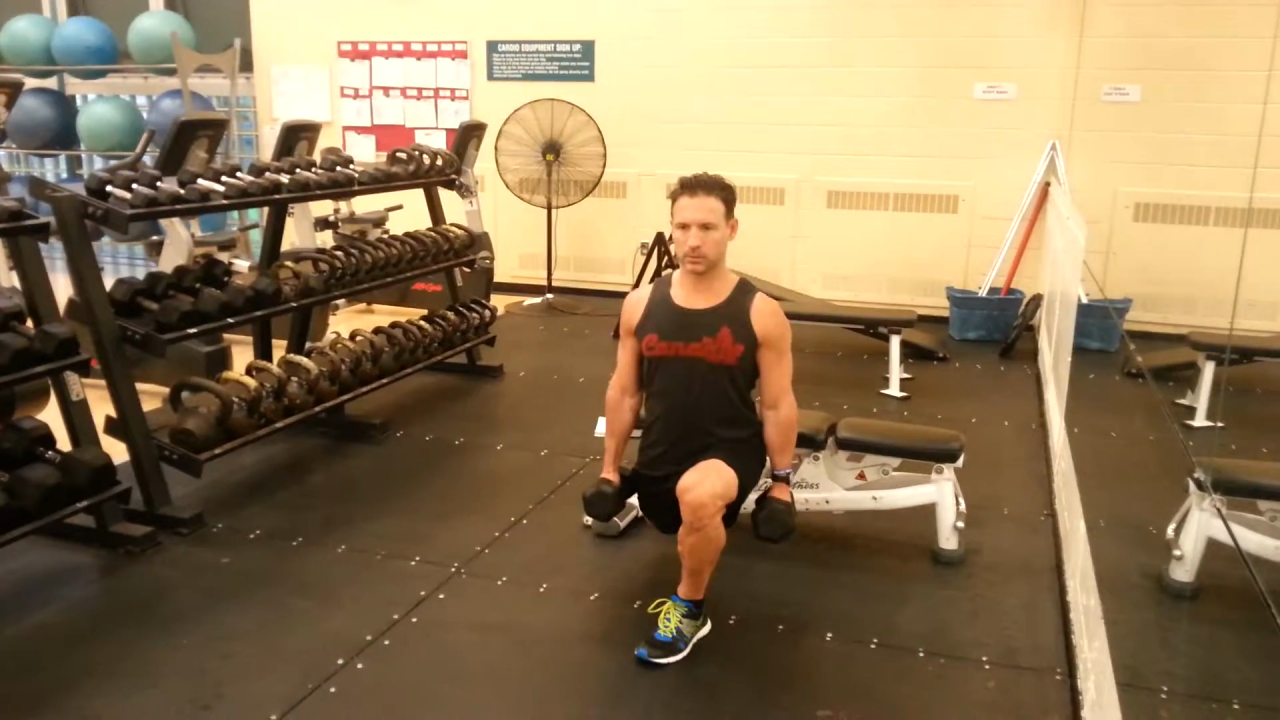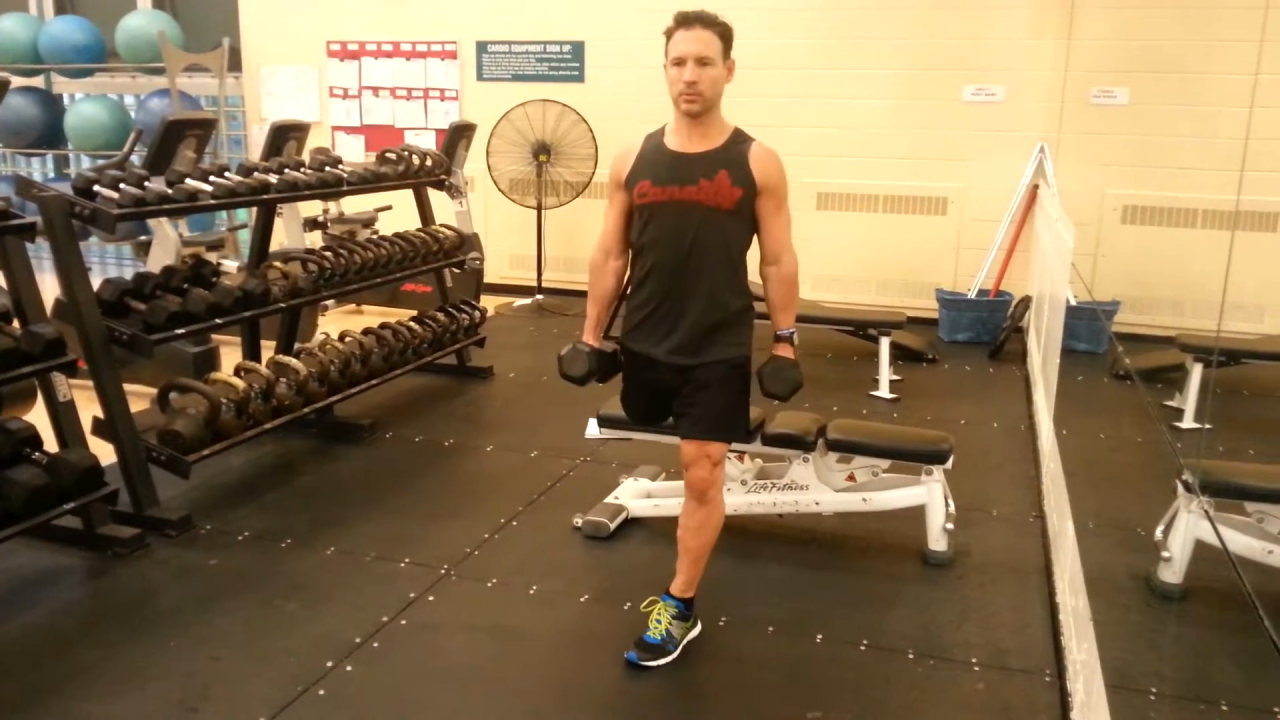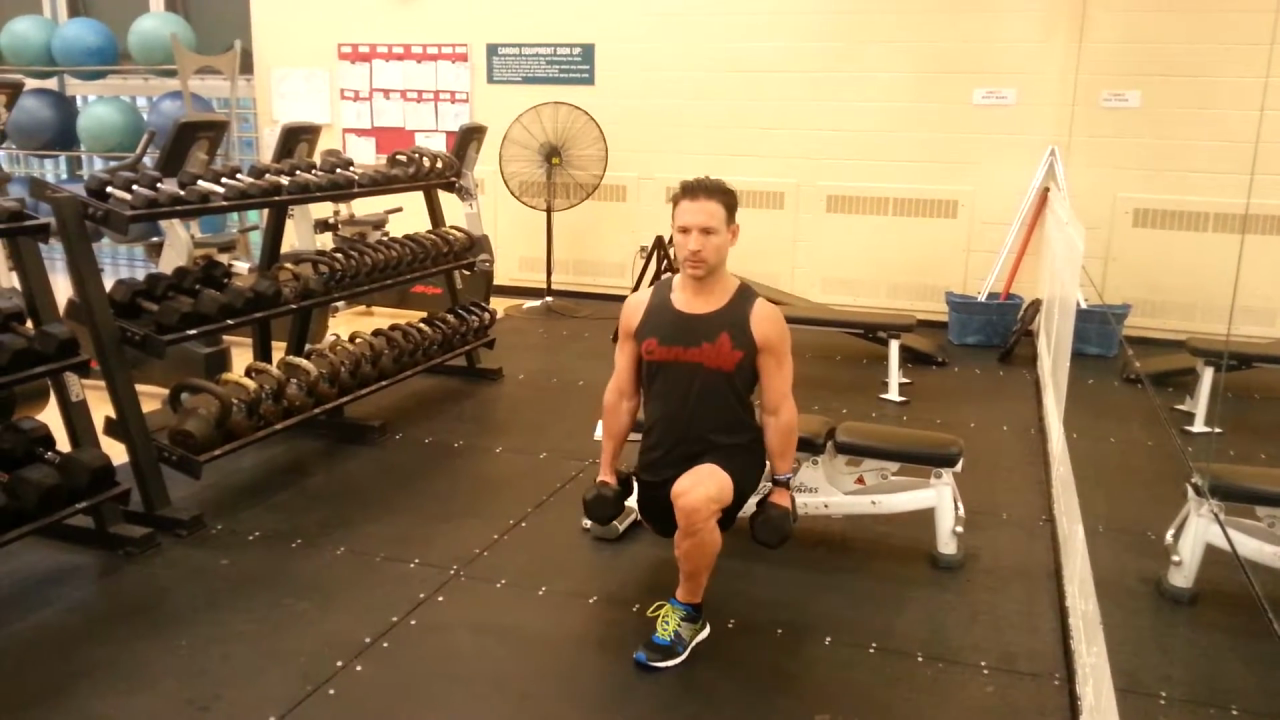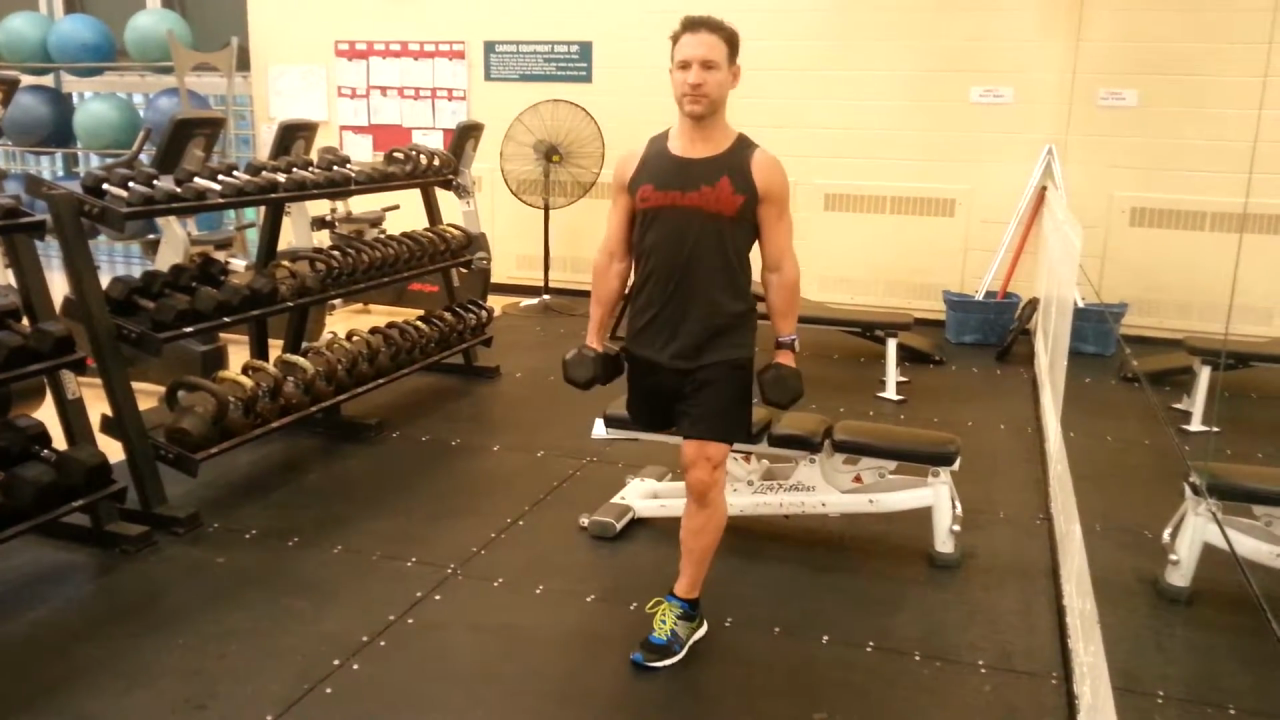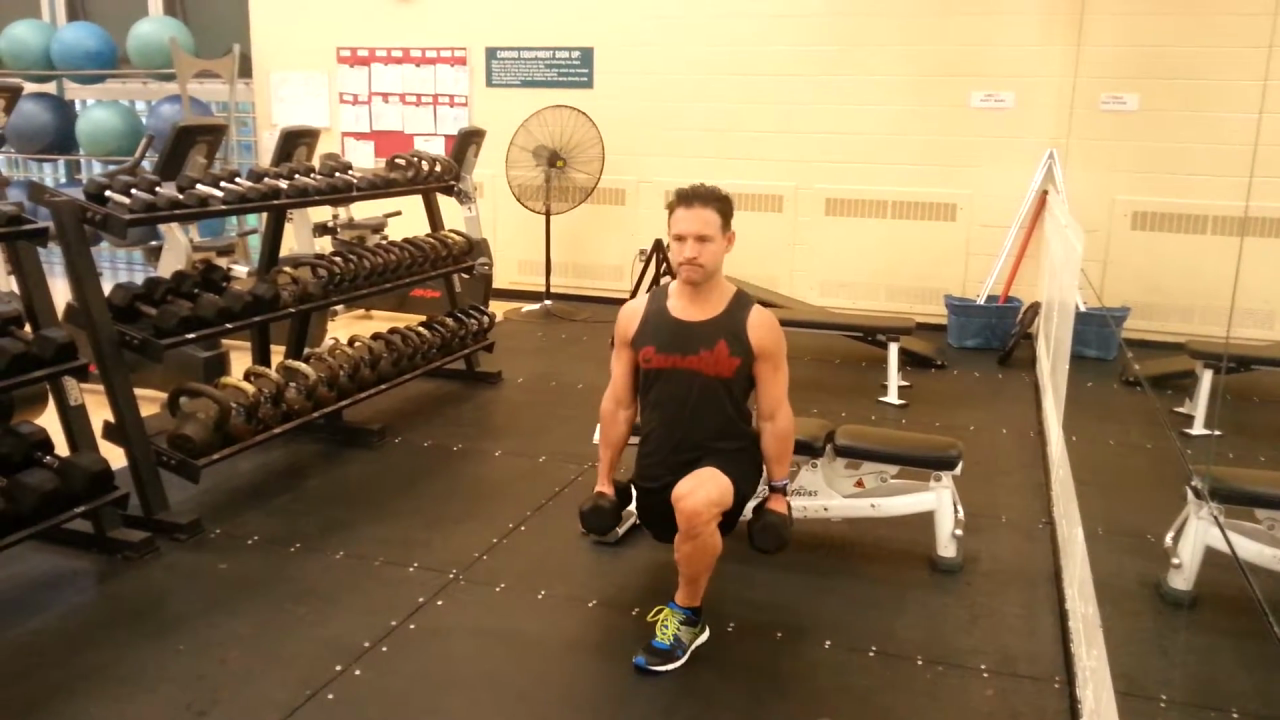
dt=1s
person 1, frame 1
left shoulder: (761, 314)
right shoulder: (641, 305)
left elbow: (778, 406)
right elbow: (624, 392)
left wrist: (780, 481)
right wrist: (610, 465)
left hip: (730, 447)
right hip: (660, 452)
left knee: (697, 497)
left ankle: (689, 609)
person 1, frame 2
left shoulder: (756, 162)
right shoulder: (633, 160)
left elbow: (779, 261)
right elbow: (610, 255)
left wrist: (784, 340)
right wrist: (592, 331)
left hip: (718, 347)
right hip: (645, 340)
left knee: (701, 477)
right knee: (686, 453)
left ankle: (679, 608)
person 1, frame 3
left shoulder: (761, 319)
right shoulder: (640, 308)
left elbow: (779, 411)
right elbow: (621, 395)
left wrist: (781, 484)
right wrist: (606, 467)
left hip: (730, 451)
right hip: (660, 457)
left knee: (692, 502)
left ankle: (687, 613)
person 1, frame 4
left shoulder: (759, 169)
right shoulder: (636, 163)
left elbow: (780, 268)
right elbow: (613, 258)
left wrist: (785, 347)
right wrist: (595, 333)
left hip: (721, 350)
right hip: (649, 342)
left knee: (702, 476)
right knee: (688, 454)
left ankle: (685, 609)
person 1, frame 5
left shoulder: (757, 325)
right shoulder: (636, 315)
left elbow: (775, 417)
right elbow: (618, 403)
left wrist: (778, 491)
right wrist: (604, 477)
left hip: (727, 456)
right hip: (657, 462)
left knee: (693, 505)
left ankle: (687, 617)
